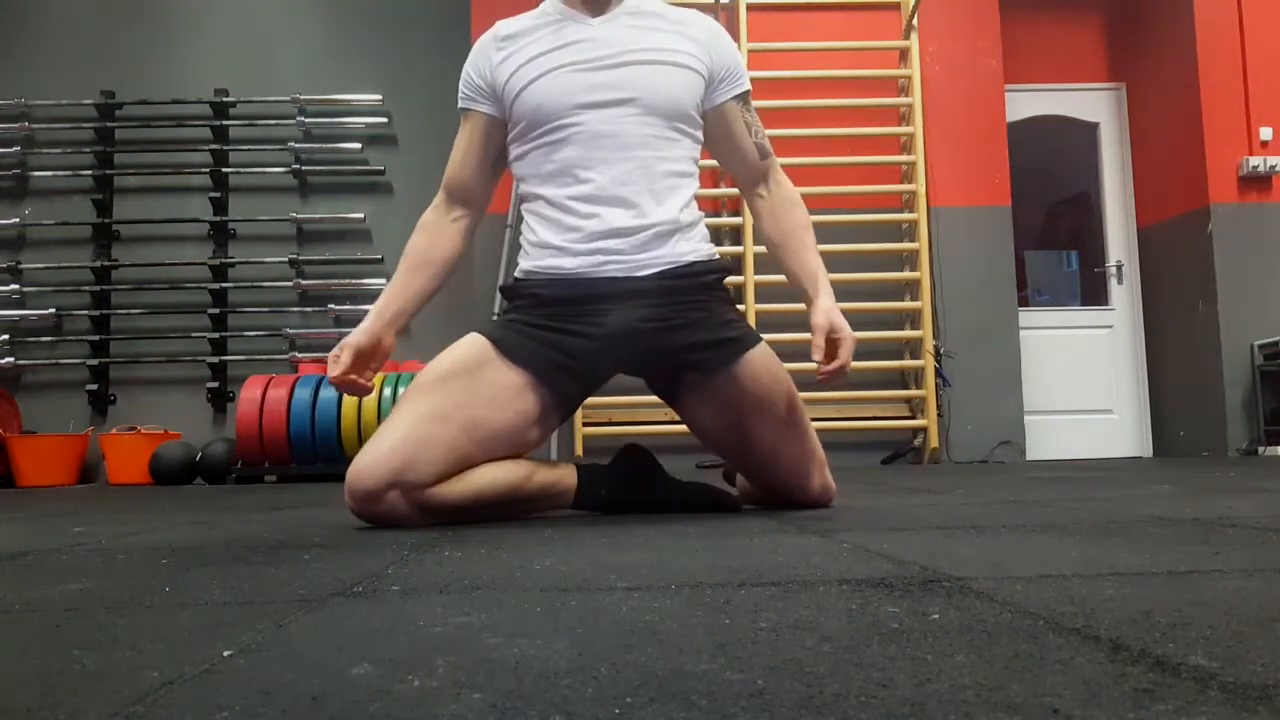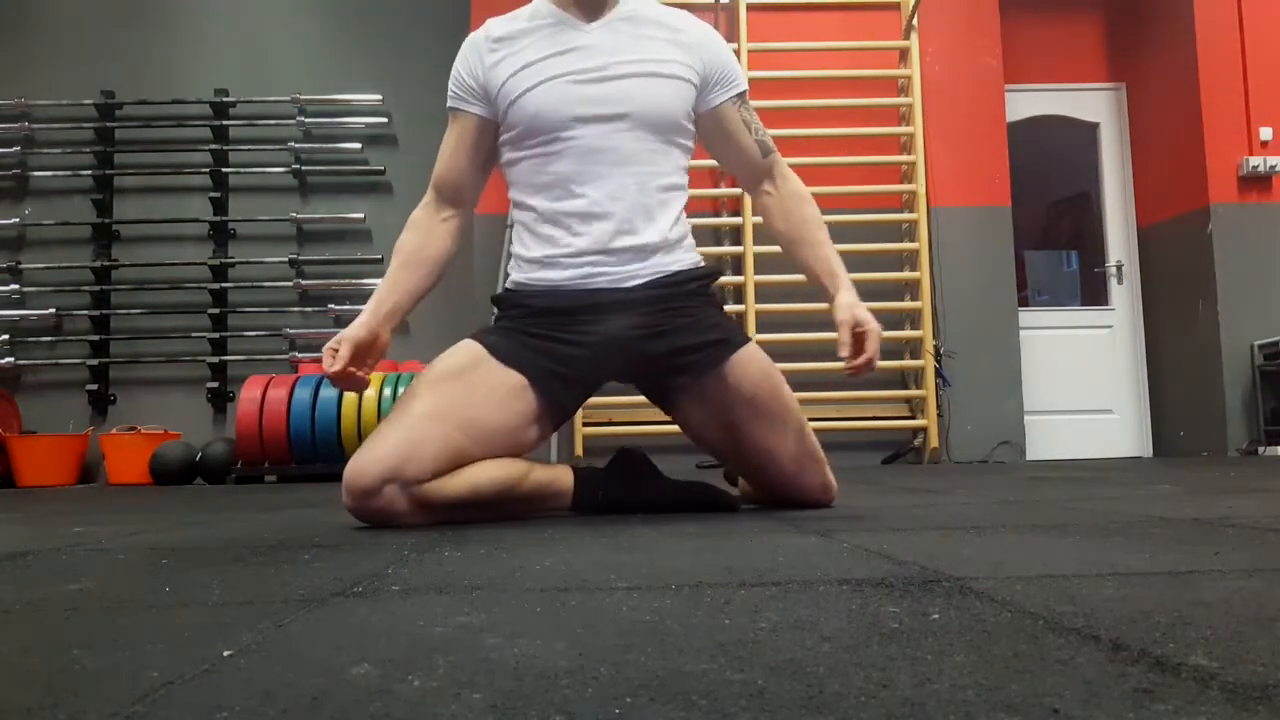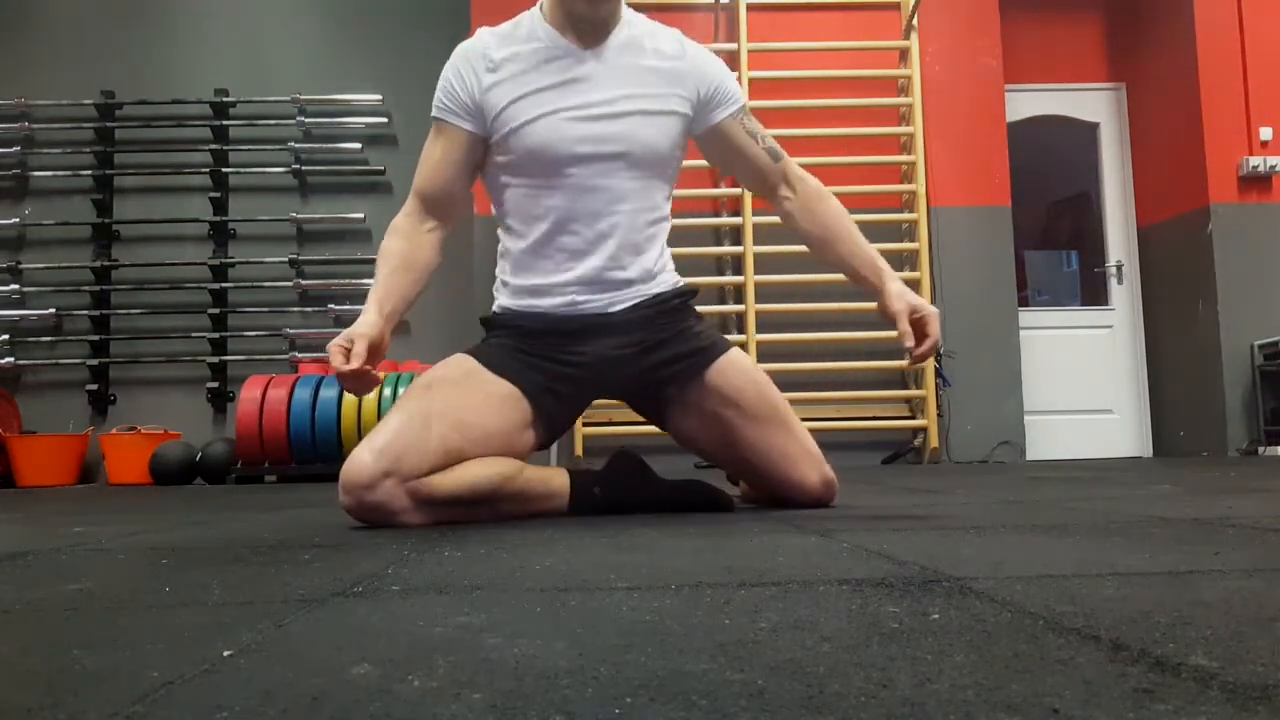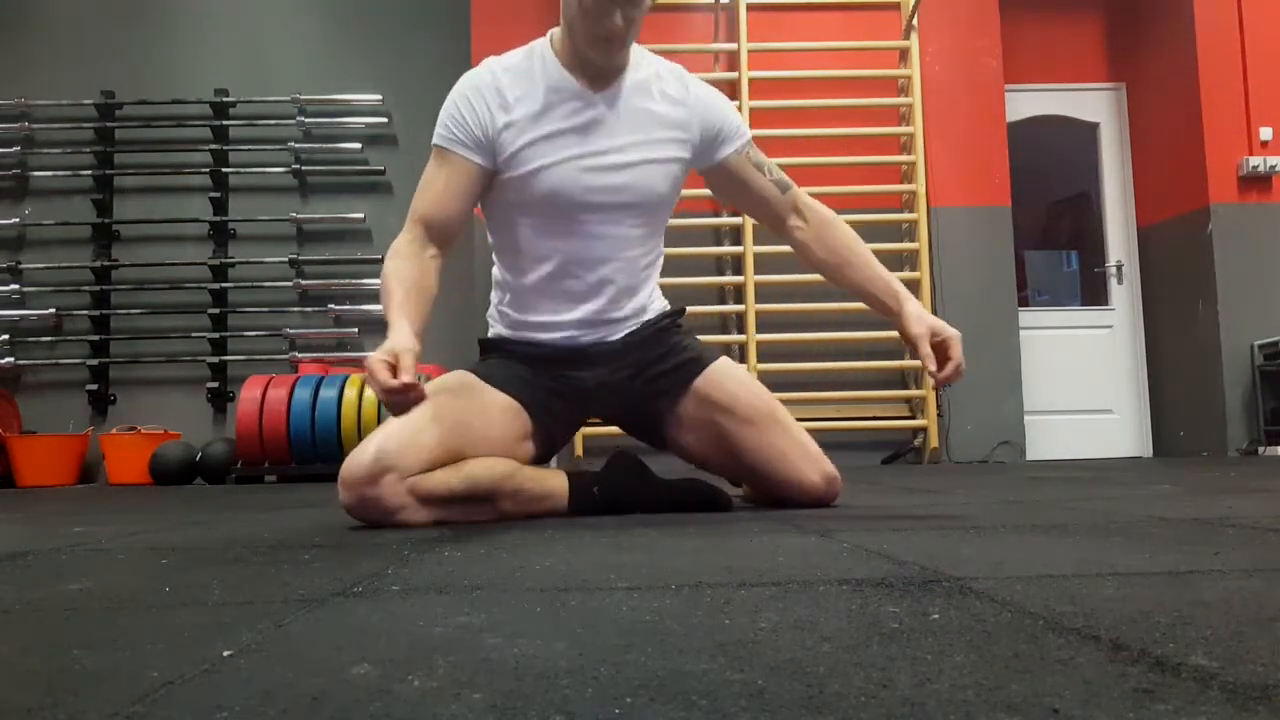
dt=0.3s
person 1, frame 1
right shoulder: (501, 48)
left elbow: (764, 184)
right elbow: (456, 207)
left wrist: (820, 294)
right wrist: (379, 322)
left hip: (684, 294)
right hip: (552, 304)
left knee: (807, 487)
right knee: (375, 488)
right ankle: (604, 486)
person 1, frame 2
right shoulder: (491, 48)
left elbow: (769, 180)
right elbow: (445, 207)
left wrist: (840, 289)
right wrist: (375, 318)
left hip: (672, 300)
right hip: (543, 314)
left knee: (809, 488)
right knee: (372, 487)
right ankle: (603, 490)
person 1, frame 3
left shoulder: (686, 64)
right shoulder: (481, 63)
left elbow: (785, 187)
right elbow: (428, 216)
left wrist: (885, 281)
right wrist: (375, 316)
left hip: (657, 321)
right hip: (532, 335)
left knee: (810, 487)
right knee: (370, 487)
right ankle: (597, 489)
person 1, frame 4
left shoulder: (692, 100)
right shoulder: (489, 93)
left elbow: (796, 216)
right elbow: (420, 241)
left wrist: (905, 306)
right wrist: (401, 332)
left hip: (650, 345)
right hip: (527, 360)
left knee: (812, 483)
right knee: (368, 482)
right ankle: (598, 490)
